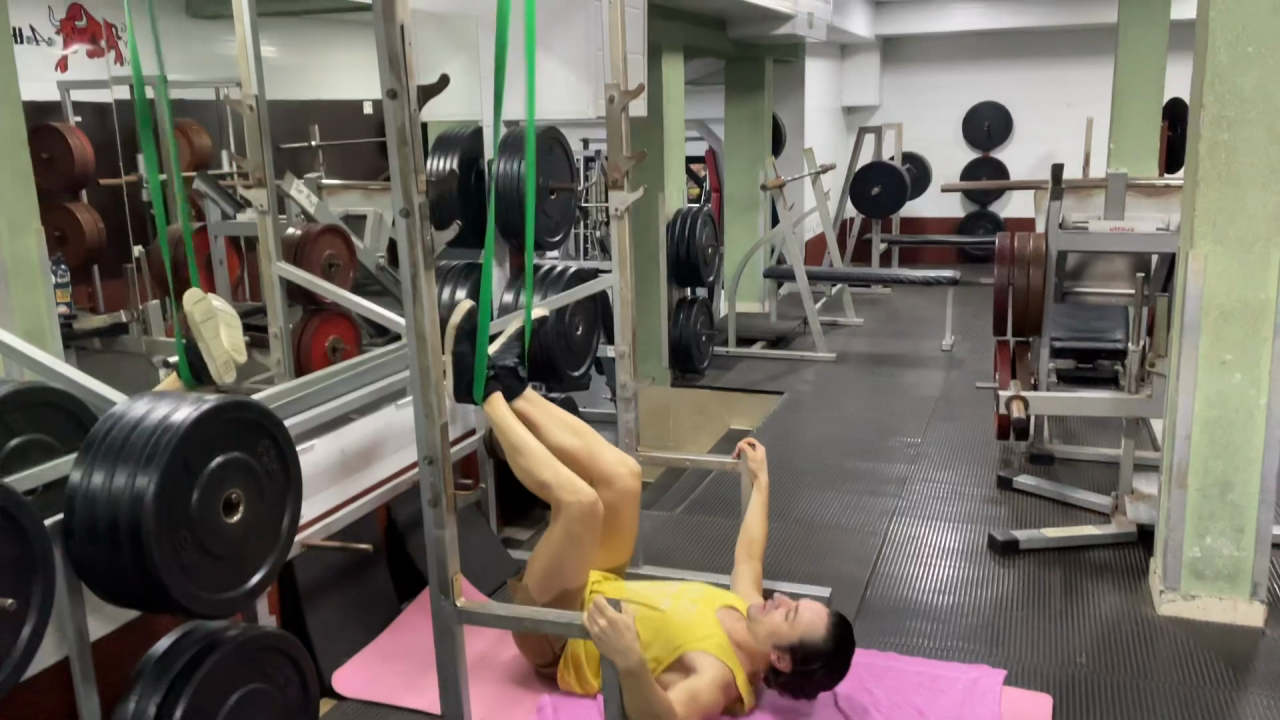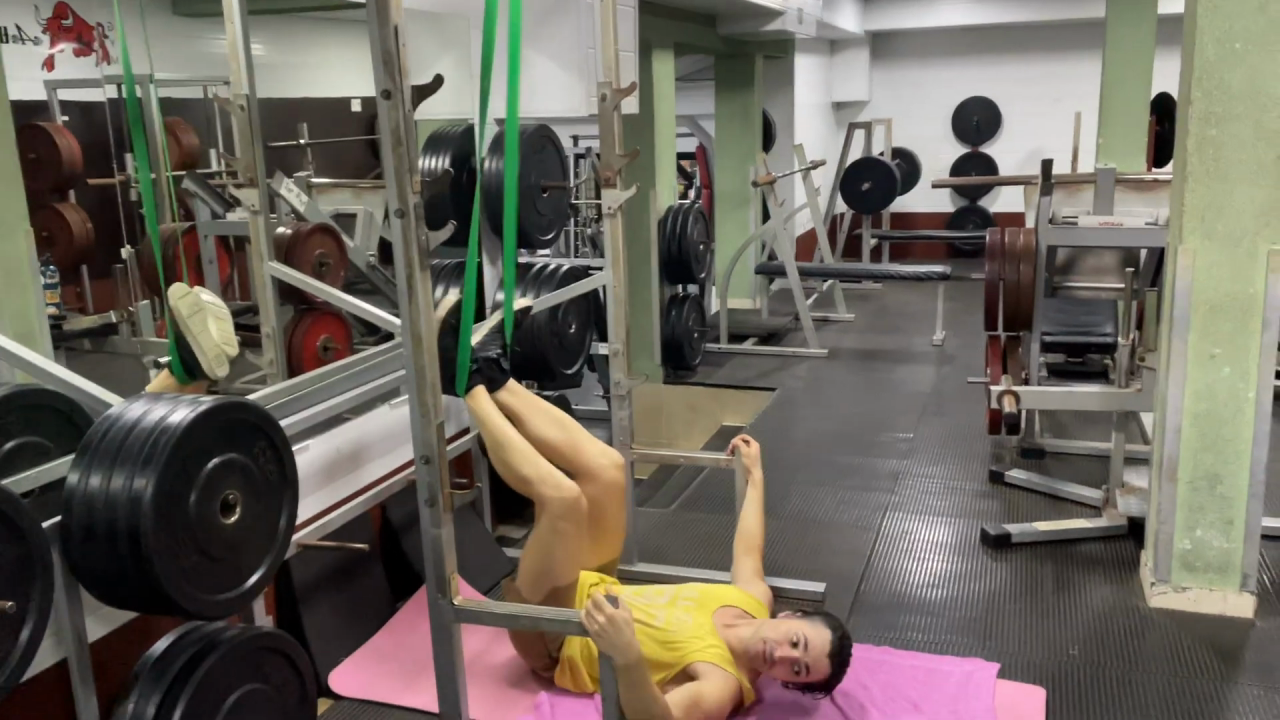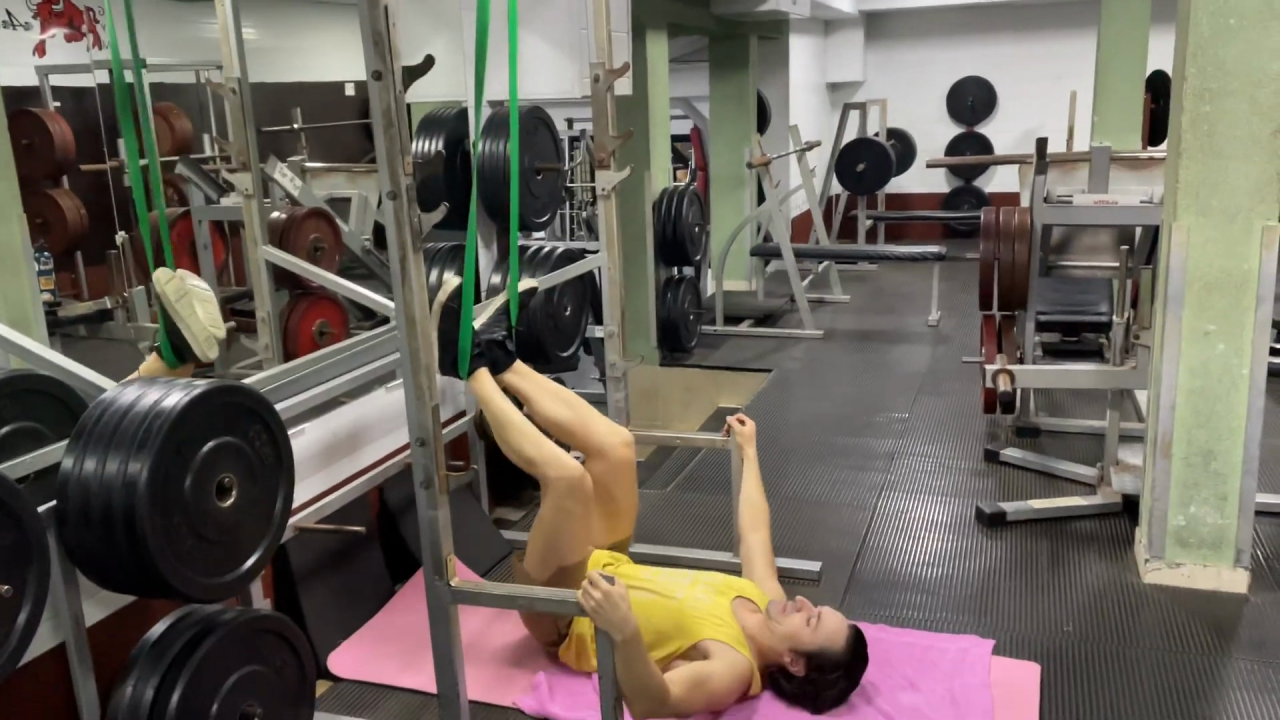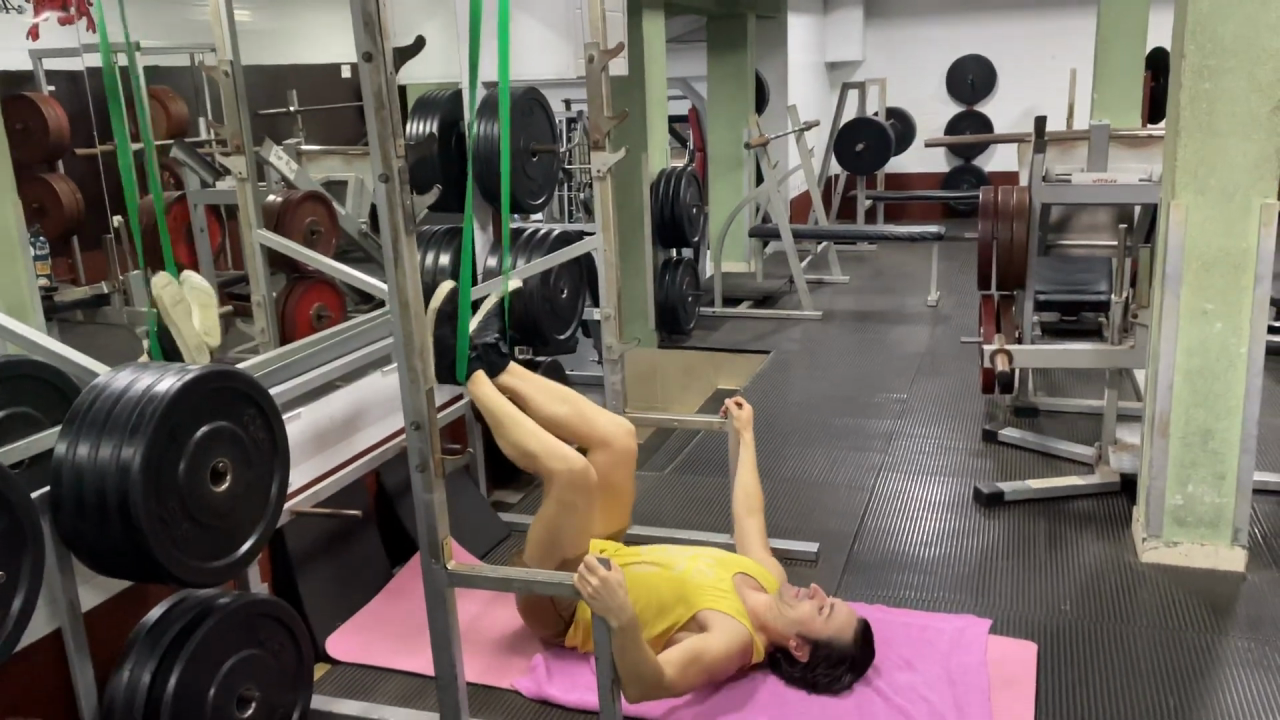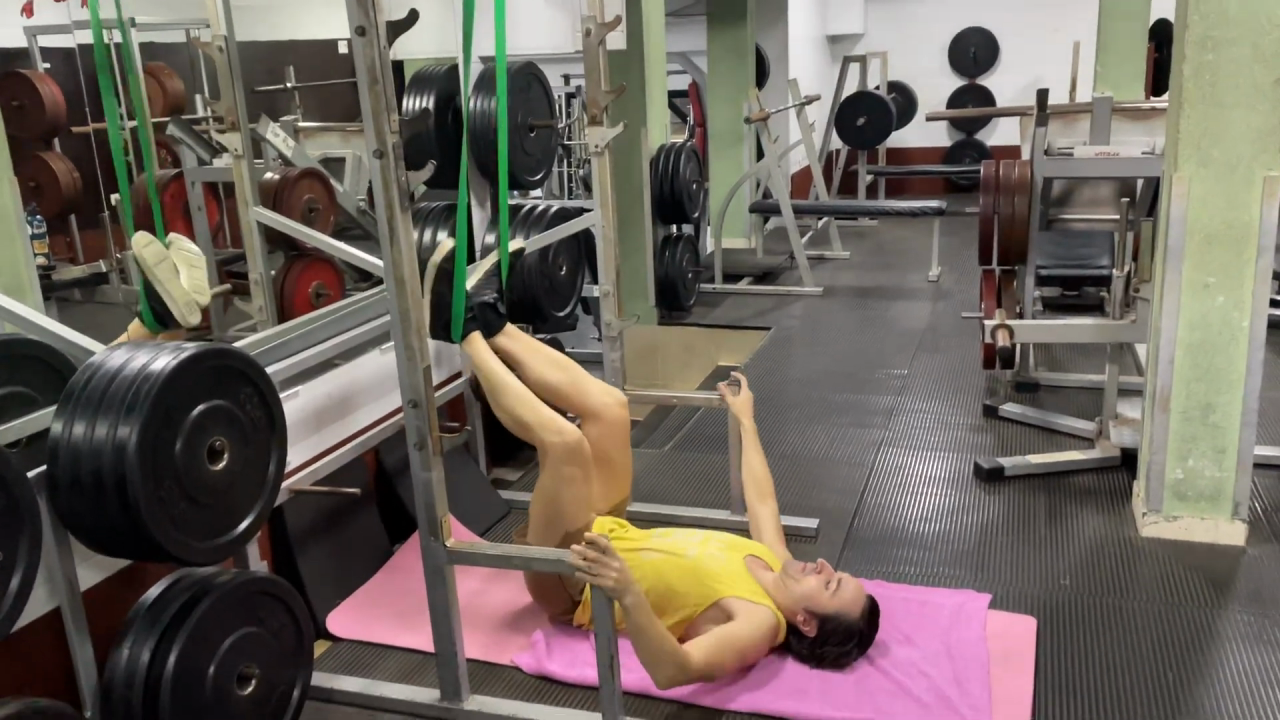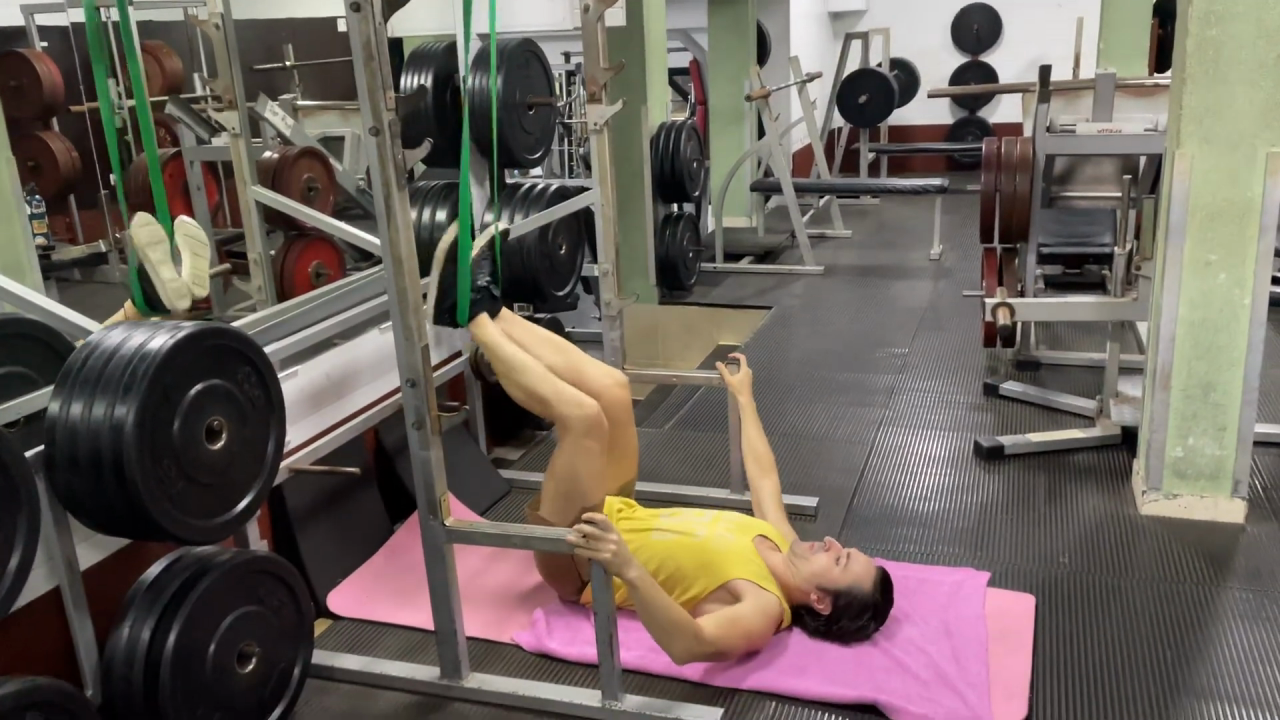
dt=0.4s
person 1, frame 1
left shoulder: (719, 676)
right shoulder: (745, 613)
right elbow: (749, 557)
left wrist: (630, 661)
right wrist: (761, 479)
left hip: (556, 640)
right hip: (595, 591)
left knee: (580, 500)
right knee: (623, 475)
left ankle: (488, 390)
right ankle: (509, 384)
person 1, frame 2
left shoulder: (723, 685)
right shoulder: (754, 604)
right elbow: (748, 554)
left wrist: (627, 655)
right wrist: (756, 476)
left hip: (554, 642)
right hip: (590, 591)
left knee: (562, 495)
right knee: (606, 467)
left ankle: (471, 384)
right ankle: (491, 378)
person 1, frame 3
left shoulder: (734, 667)
right shoulder: (768, 603)
right elbow: (755, 533)
left wrist: (623, 631)
right wrist: (749, 453)
left hip: (564, 618)
right hip: (601, 569)
left knee: (566, 476)
right knee: (616, 446)
left ankle: (476, 367)
right ankle: (497, 357)
person 1, frame 4
left shoulder: (735, 640)
right shoulder: (768, 580)
left elbow: (644, 686)
right elbow: (749, 518)
left wrist: (621, 618)
right wrist: (746, 437)
left hip: (562, 606)
right hip: (595, 558)
left knee: (570, 469)
right knee: (616, 436)
left ankle: (469, 369)
right ankle: (491, 362)
person 1, frame 5
left shoulder: (759, 622)
right shoulder: (776, 566)
left elbow: (672, 670)
right elbow: (763, 501)
left wrist: (628, 594)
right wrist: (746, 421)
left hip: (573, 582)
right hip: (605, 537)
left knee: (563, 440)
right knee: (609, 407)
left ankle: (467, 331)
right ankle: (489, 324)
person 1, frame 6
left shoulder: (765, 607)
right shoulder: (781, 547)
left elbow: (688, 644)
right elbow: (765, 477)
left wrist: (628, 569)
right wrist: (744, 398)
left hip: (579, 560)
right hip: (614, 516)
left knee: (582, 414)
right knee: (610, 388)
left ankle: (471, 313)
right ankle: (485, 307)
